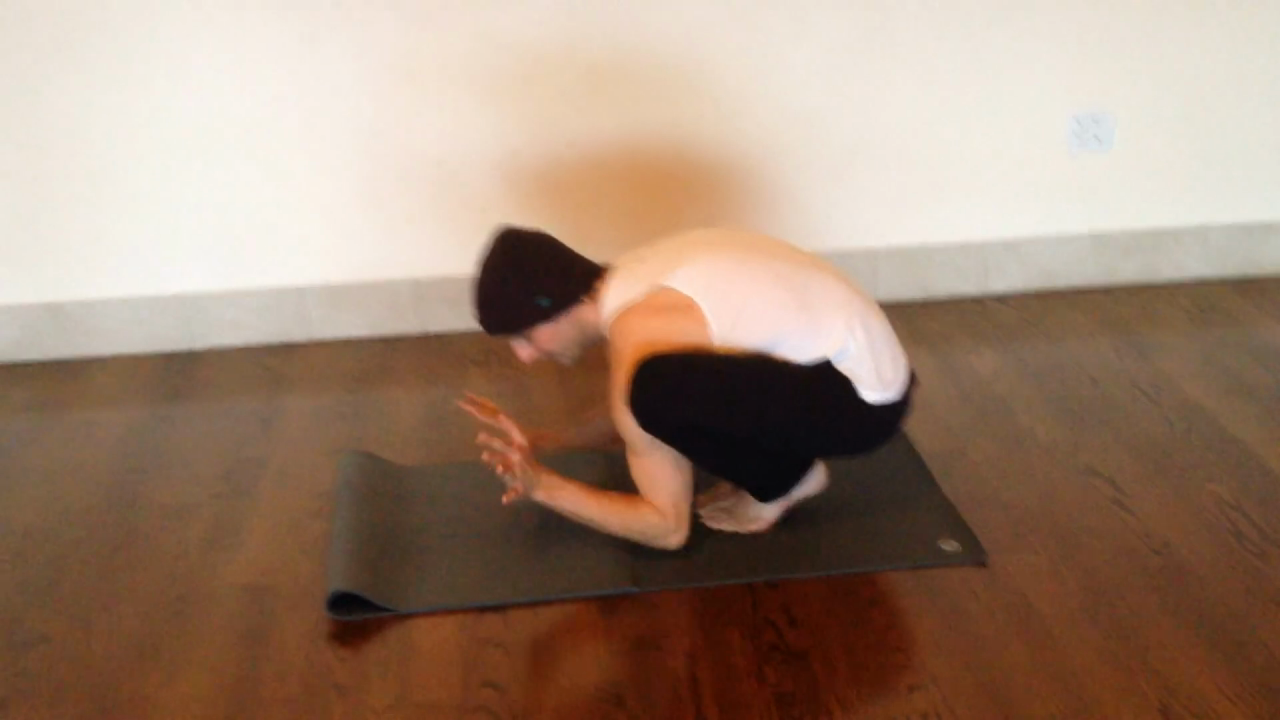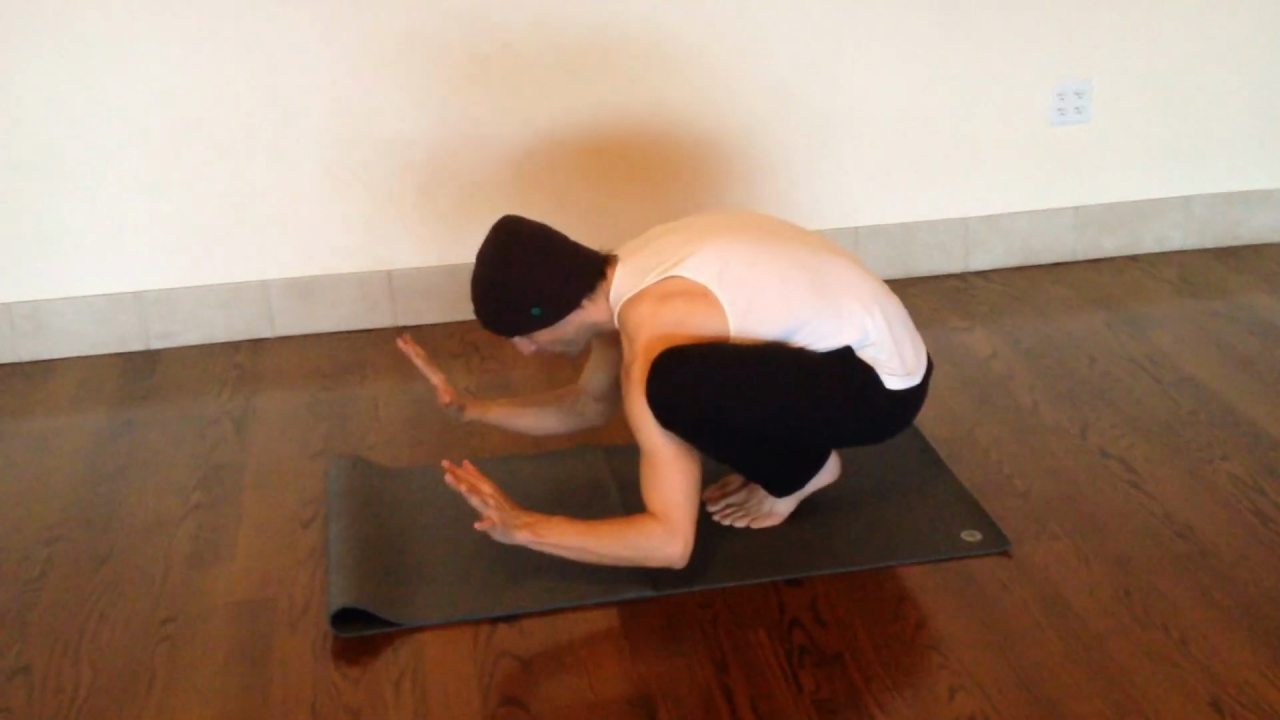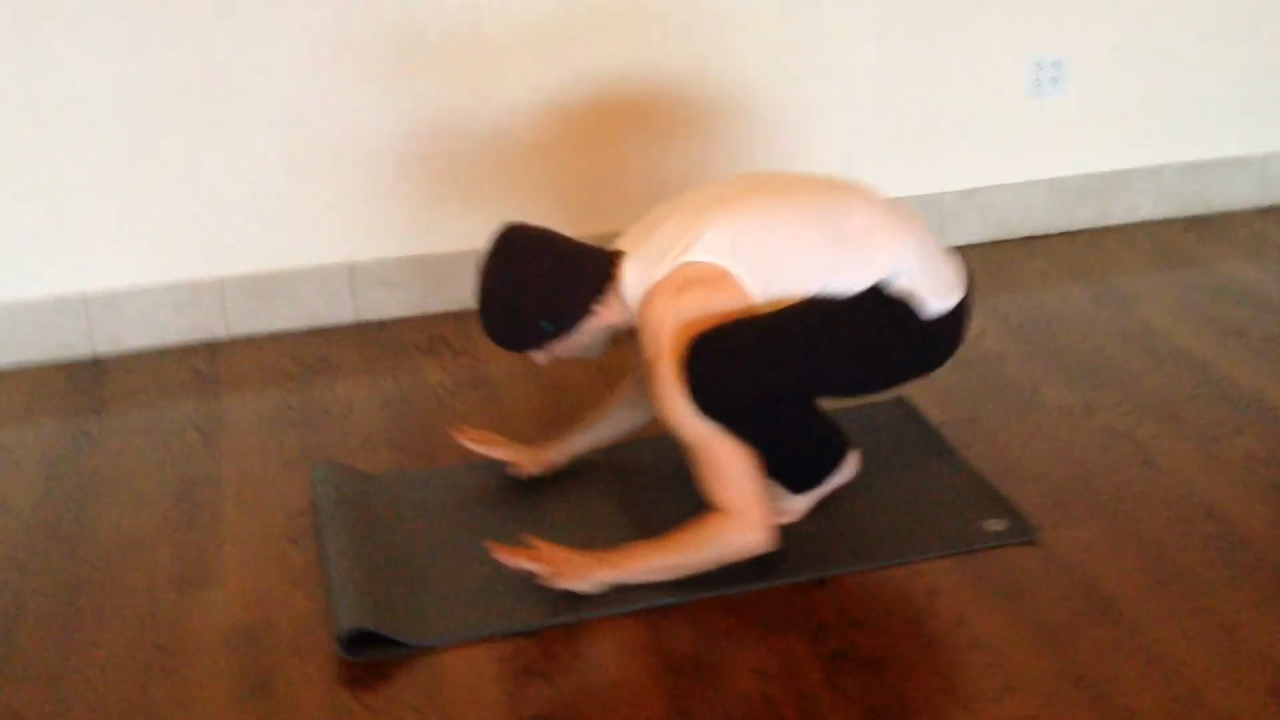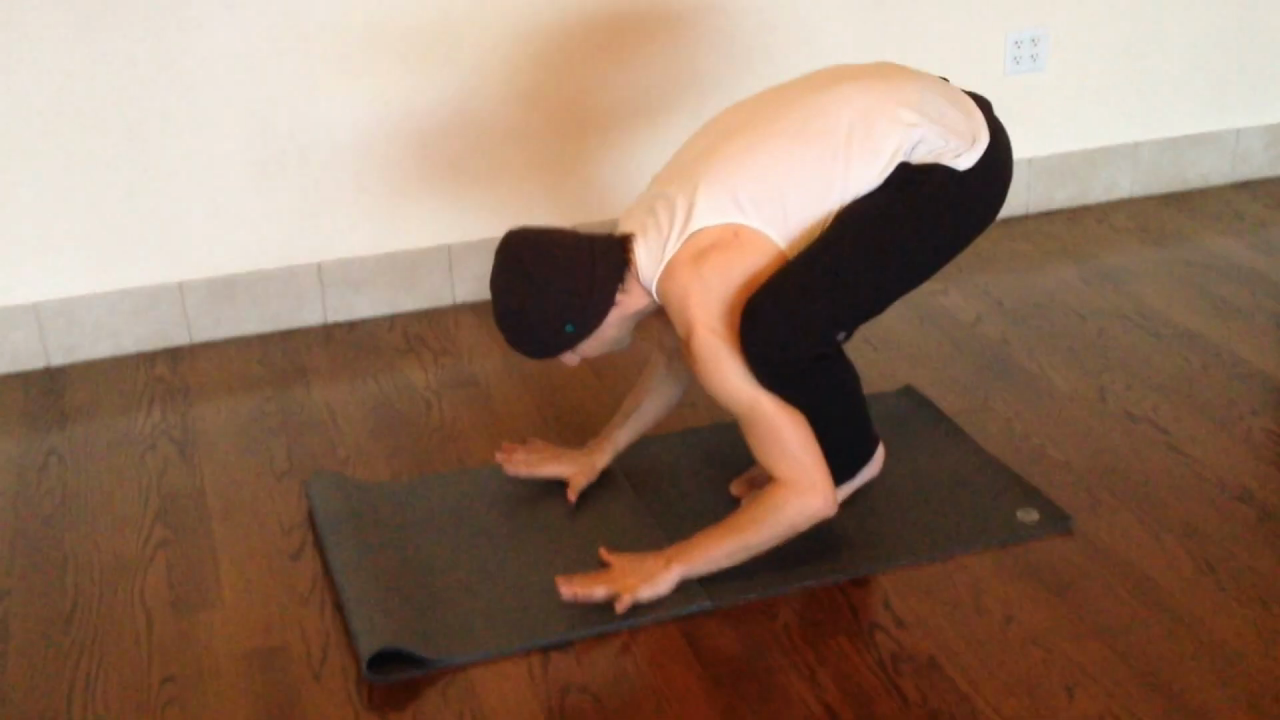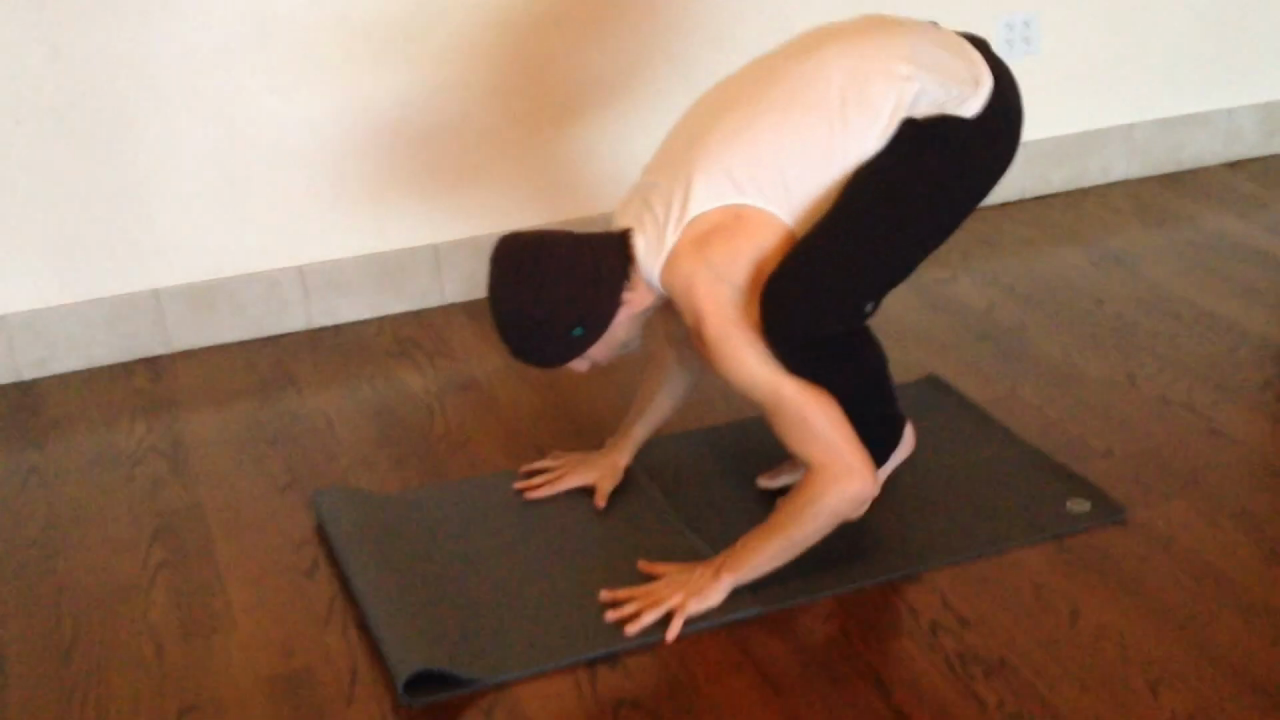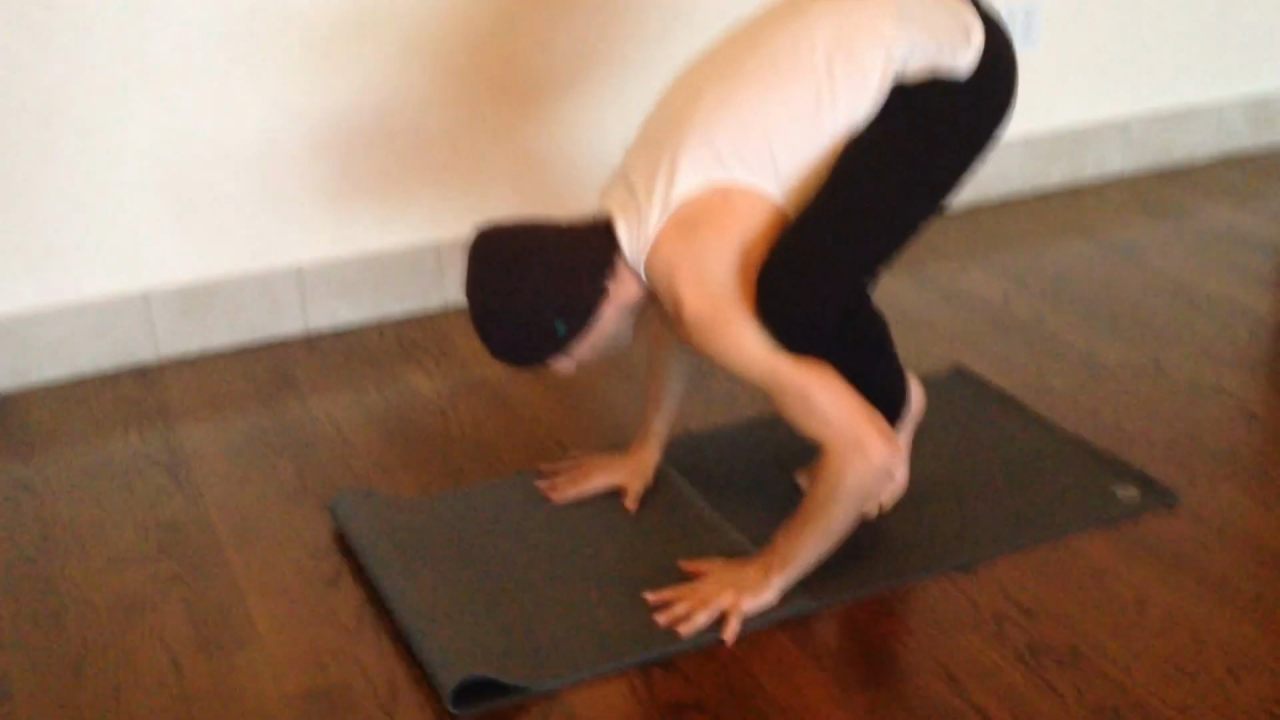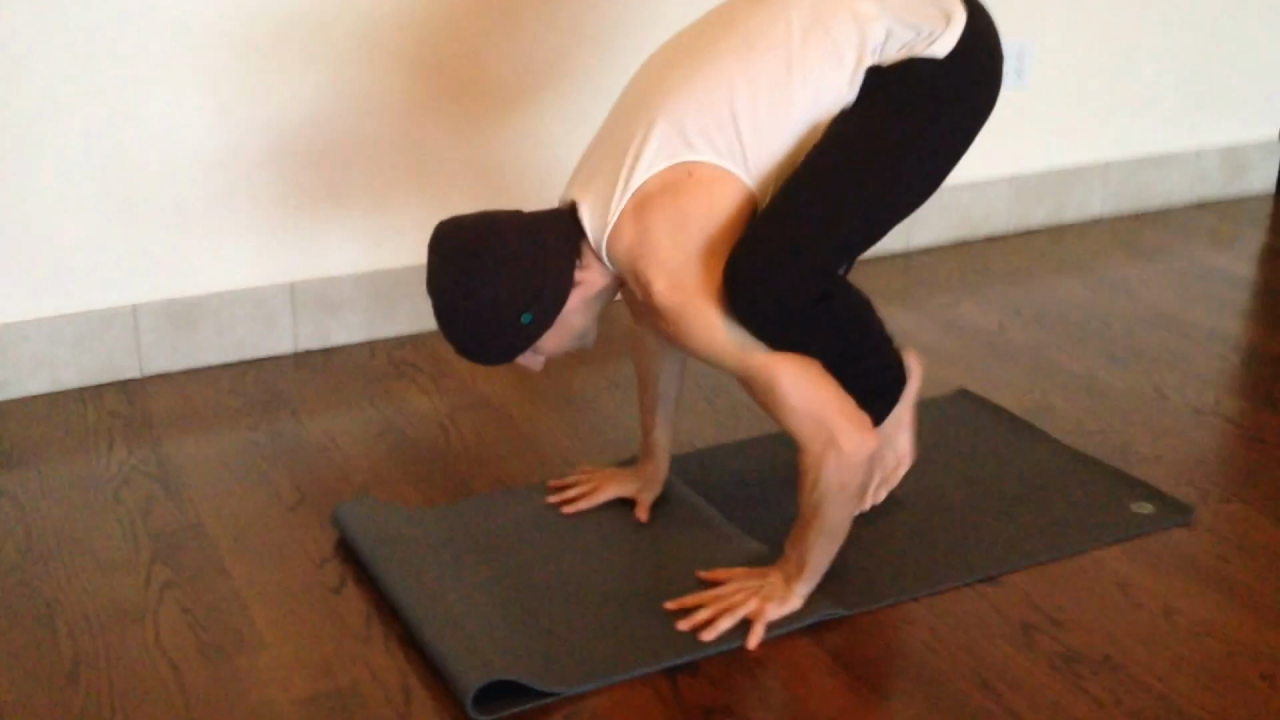
dt=0.5s
person 1, frame 1
left shoulder: (638, 349)
right shoulder: (628, 284)
left elbow: (669, 527)
right elbow: (639, 417)
right wrist: (542, 442)
left hip: (865, 398)
right hip: (855, 348)
left knee: (660, 388)
left ankle: (786, 482)
right ankle: (782, 463)
person 1, frame 2
left shoulder: (655, 337)
right shoulder: (624, 276)
left elbow: (671, 542)
right elbow: (590, 404)
left wrist: (523, 526)
right wrist: (472, 409)
left hip: (883, 382)
right hip: (852, 334)
left knee: (675, 383)
left ankle: (799, 472)
right ankle: (785, 455)
person 1, frame 3
left shoulder: (670, 325)
right shoulder: (625, 264)
left elbow: (749, 529)
right elbow: (653, 383)
left wrist: (600, 567)
right wrist: (555, 451)
left hip: (921, 304)
right hip: (887, 253)
left knee: (715, 368)
left ankle: (819, 468)
person 1, frame 4
left shoulder: (705, 309)
right shoulder: (640, 239)
left elbow: (811, 495)
right elbow: (679, 354)
left wrist: (670, 564)
right wrist: (599, 451)
left hip: (954, 158)
right hip: (900, 111)
left knee: (776, 332)
left ankle: (850, 458)
right ankle: (815, 441)
person 1, frame 5
left shoulder: (710, 293)
right shoulder: (640, 229)
left elbow: (849, 479)
right elbow: (684, 337)
left wrist: (719, 575)
right wrist: (618, 450)
left hip: (961, 104)
right hip: (886, 63)
left knee: (800, 313)
left ankle: (883, 439)
right ankle: (840, 424)
person 1, frame 6
left shoulder: (700, 285)
right shoulder: (627, 212)
left elbow: (867, 451)
left wrist: (768, 573)
right wrist: (645, 450)
left hip: (955, 57)
left knee: (799, 294)
left ankle: (890, 405)
right ankle: (873, 399)
person 1, frame 7
left shoulder: (669, 266)
right shoulder: (591, 209)
left elbow: (845, 439)
right elbow: (656, 321)
left wrist: (791, 580)
right wrist: (652, 465)
left hip: (936, 52)
left knee: (769, 285)
left ankle: (885, 390)
right ankle: (861, 386)
